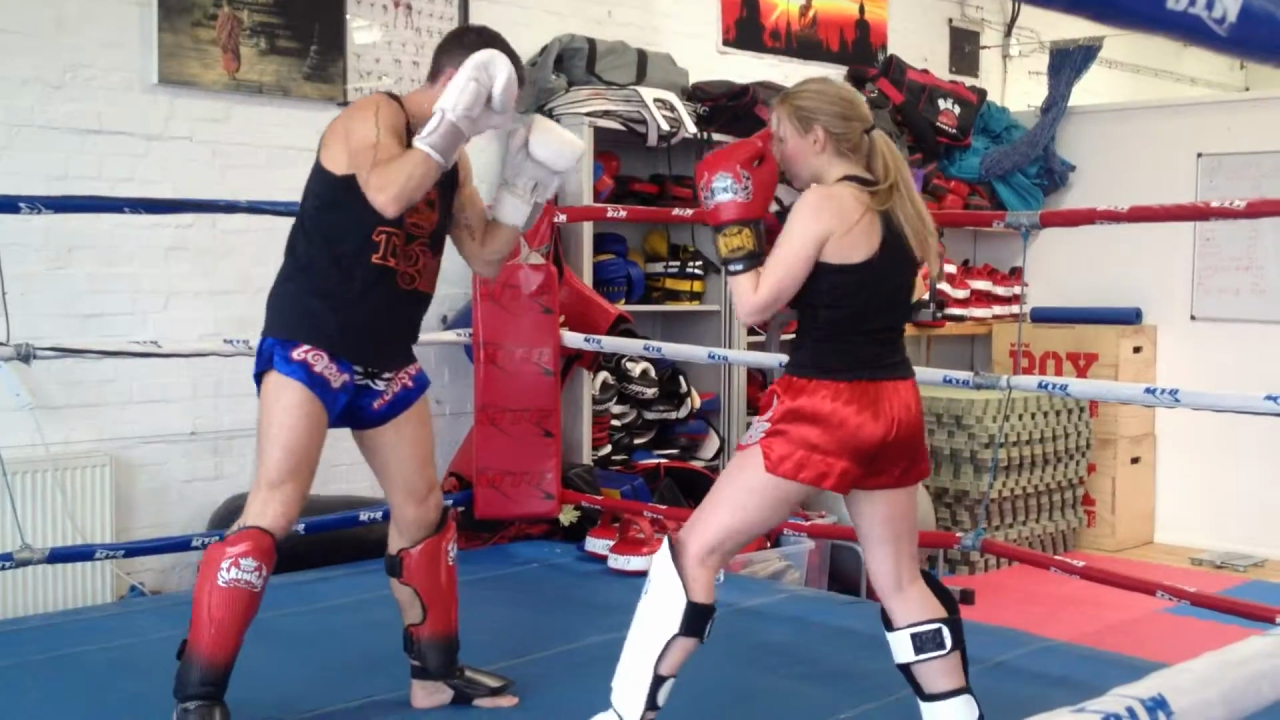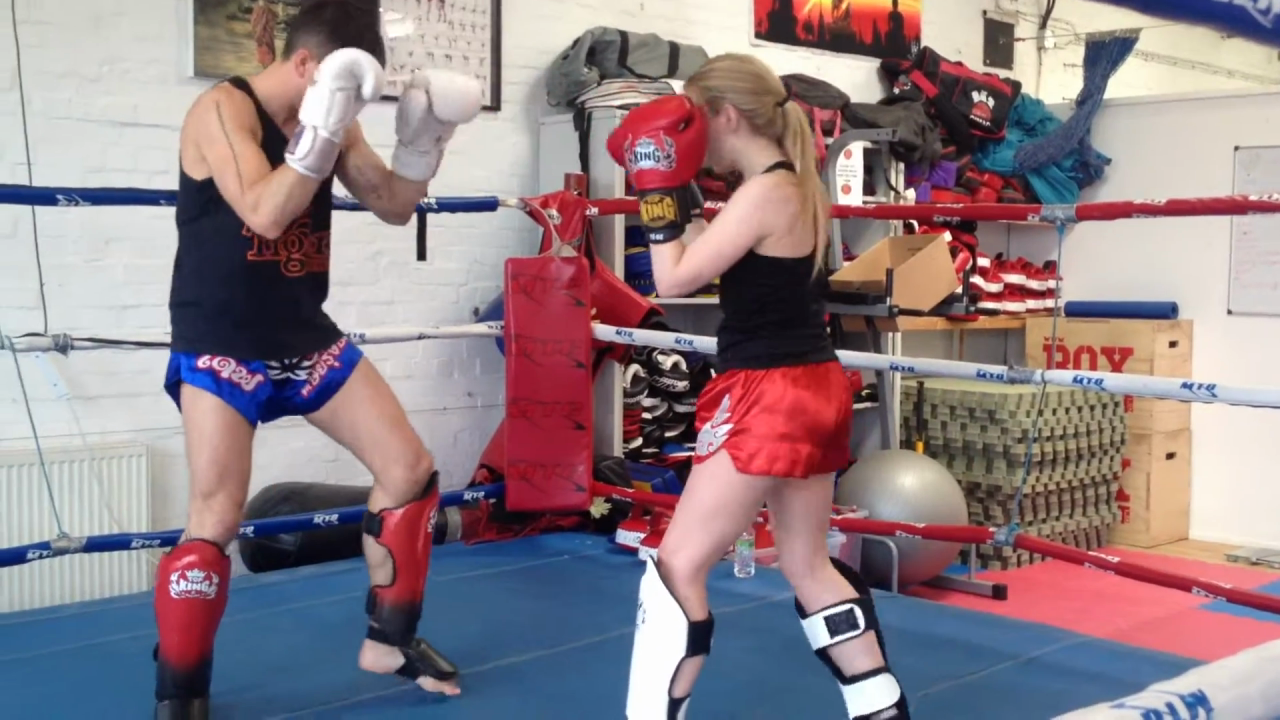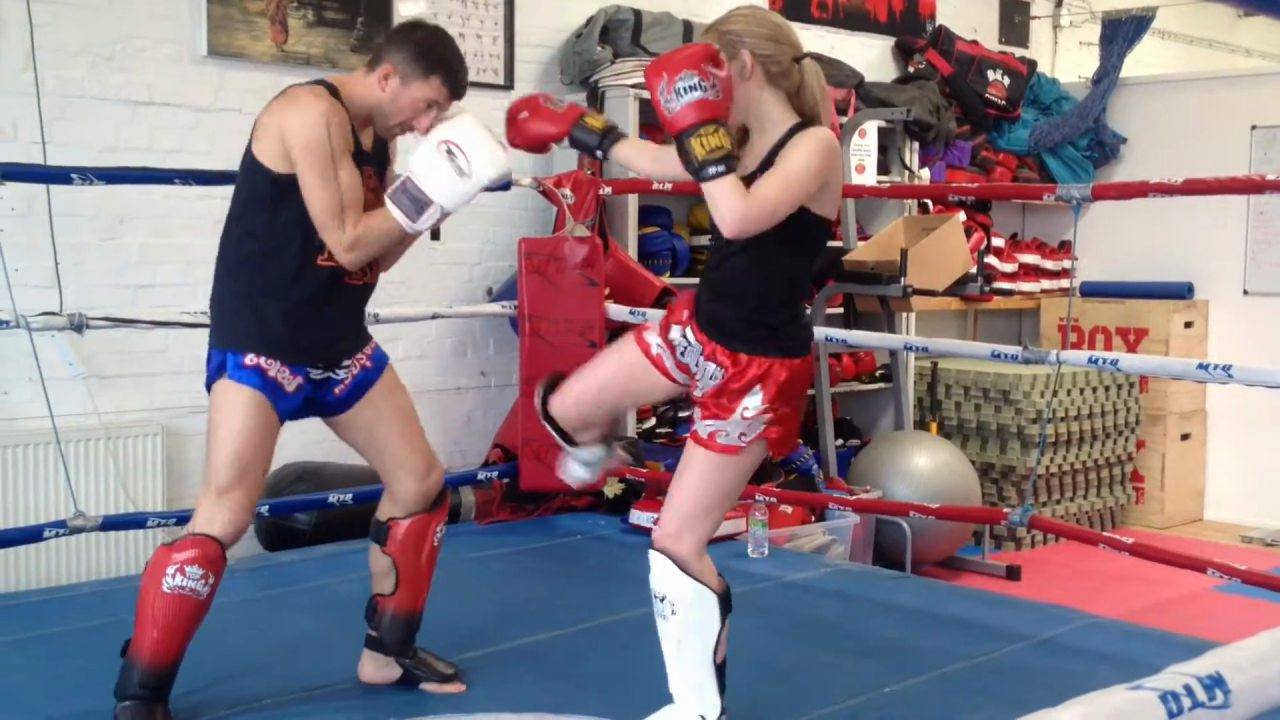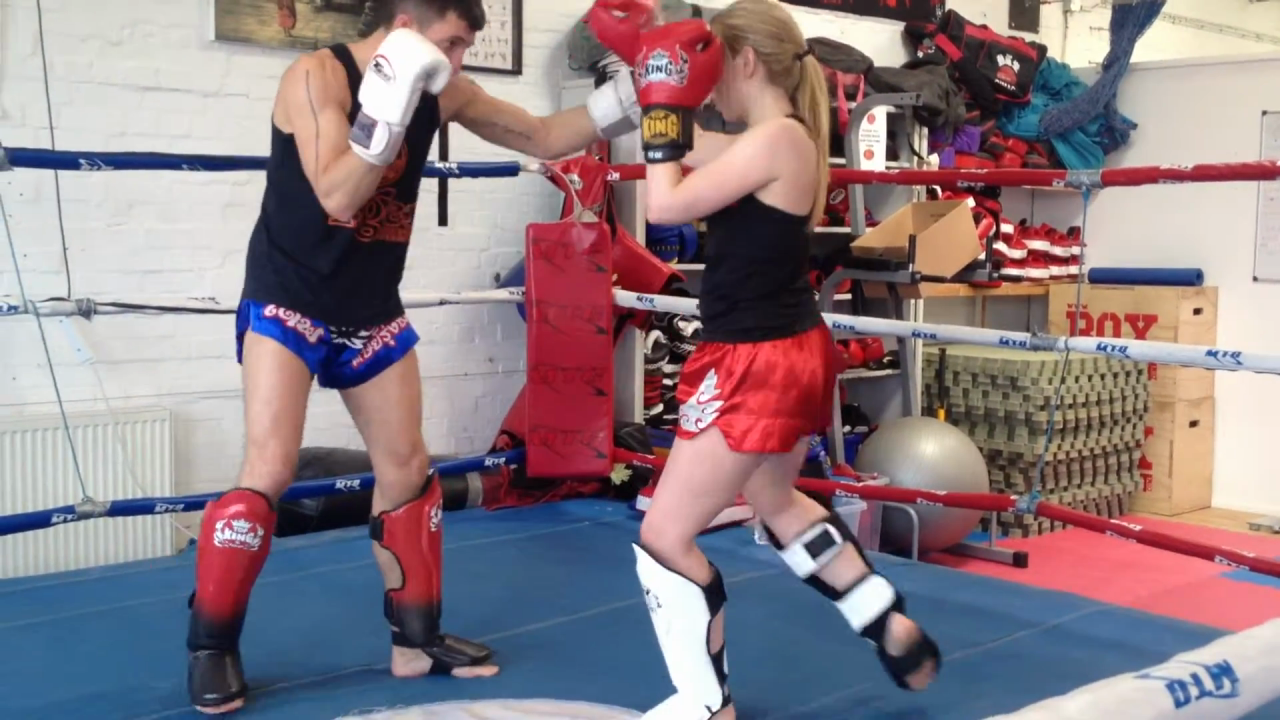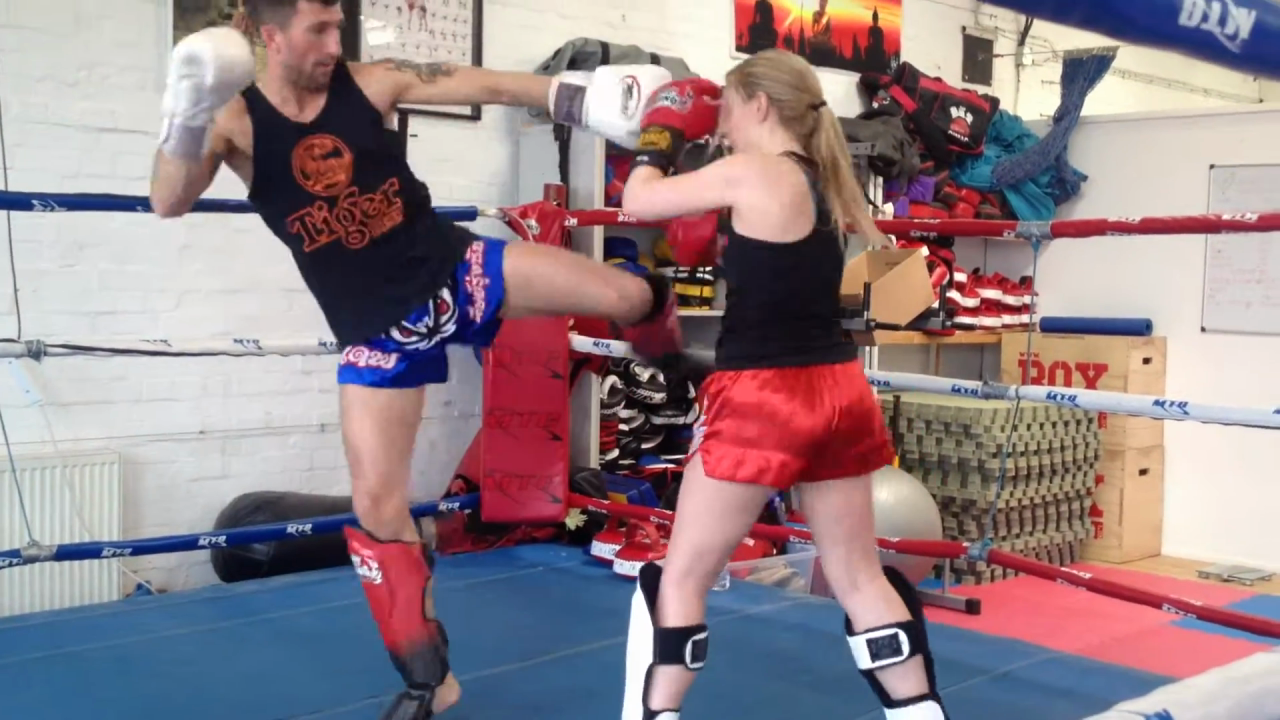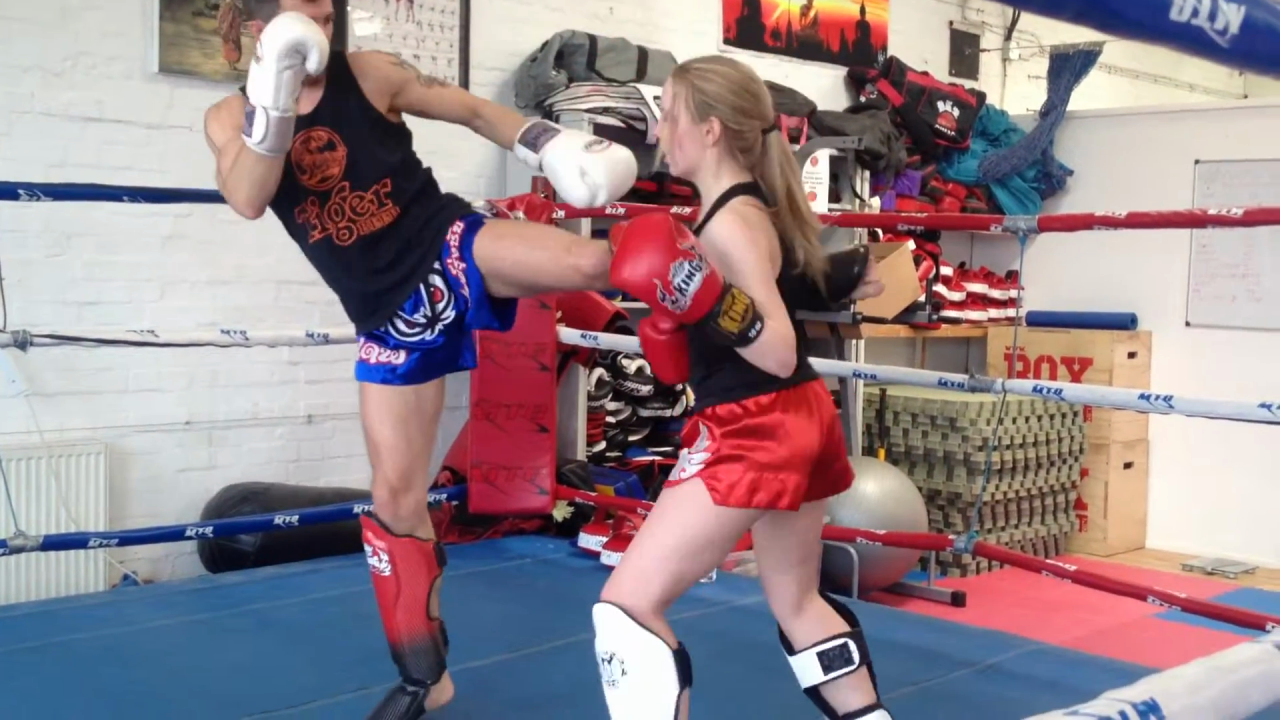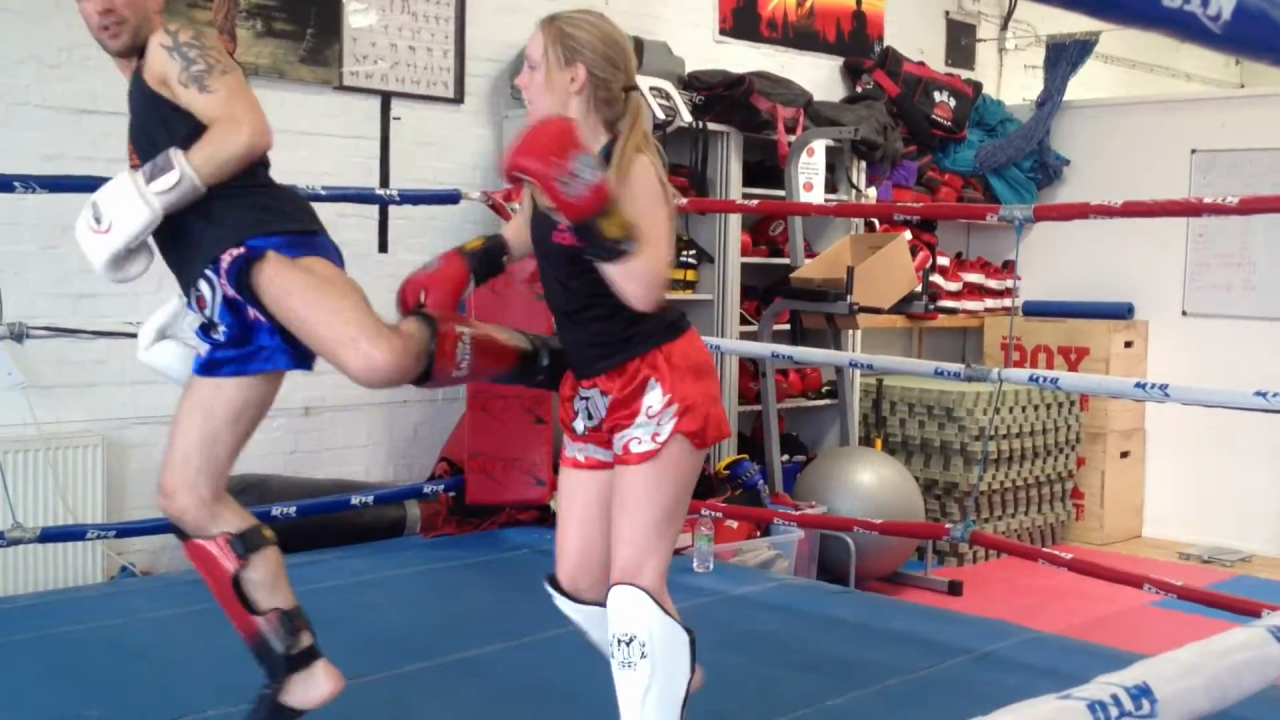
dt=0.7s
person 1, frame 1
left shoulder: (448, 160)
right shoulder: (373, 115)
left elbow: (488, 256)
right elbow: (388, 196)
left wrist: (529, 184)
right wrist: (453, 123)
left hip: (387, 359)
right hip: (310, 345)
left knee: (422, 511)
right knee: (272, 513)
person 1, frame 2
left shoulder: (330, 120)
right shoulder: (222, 109)
left elbow: (393, 206)
right elbow: (265, 215)
left wrist: (423, 137)
right wrist: (321, 128)
left hip: (308, 340)
right hip: (222, 347)
left knee: (409, 469)
right knee: (215, 521)
left ankle: (390, 636)
person 1, frame 3
left shoulder: (372, 134)
right shoulder: (314, 115)
right elbow: (348, 243)
left wrist: (435, 178)
right wrist: (434, 191)
left hip: (339, 344)
right hip: (258, 343)
left knee: (421, 482)
right knee: (223, 518)
left ankle: (387, 648)
person 1, frame 4
left shoulder: (437, 87)
right shoulder: (318, 74)
left elbow: (536, 137)
right elbow: (339, 199)
left wrist: (617, 104)
right wrist: (386, 112)
left hip: (371, 312)
right hip: (289, 301)
left knee: (405, 474)
right knee: (268, 472)
left ankle: (416, 639)
right ankle: (212, 648)
person 1, frame 5
left shoulder: (366, 82)
right shoulder: (230, 122)
left elbow: (480, 84)
right elbow: (168, 200)
left wrist: (585, 92)
right wrist: (184, 119)
left hip: (455, 269)
right hip: (379, 329)
left knee: (628, 296)
right knee: (377, 501)
left ankle: (664, 350)
person 1, frame 6
left shoulder: (369, 73)
right shoulder: (230, 118)
left elbow: (471, 108)
right elbow: (246, 200)
left wrist: (553, 143)
right wrist: (274, 104)
left hip: (452, 247)
right hip: (391, 320)
left knee: (587, 263)
right knee: (394, 495)
person 1, frame 7
right shoulder: (147, 85)
left elbow: (247, 131)
left wrist: (151, 194)
right wrist: (183, 314)
left hip: (264, 241)
right hip: (225, 294)
left knee: (380, 359)
right knee: (186, 489)
left ankle: (525, 353)
right ankle: (298, 662)
person 2, frame 1
left shoulder: (819, 207)
right shoulder: (900, 206)
left elbow: (753, 305)
left wrist: (736, 217)
left hip: (820, 409)
right hip: (891, 405)
left knee: (694, 551)
right knee: (899, 578)
person 2, frame 2
left shoulder: (766, 195)
right shoulder: (792, 184)
left elbow: (673, 280)
right elbow: (713, 237)
left wrist: (658, 185)
right wrist: (674, 185)
left hip: (766, 398)
right hip: (812, 389)
left knee: (679, 564)
right knee: (808, 565)
person 2, frame 3
left shoulder: (814, 151)
right shoulder: (746, 139)
left elbow: (738, 218)
right elbow: (651, 163)
left wrist: (699, 126)
right wrist: (577, 128)
left hip: (764, 375)
right hip: (703, 329)
left knee: (678, 541)
right knee: (565, 404)
right ankle: (587, 459)
person 2, frame 4
left shoulder: (774, 142)
right shoulder: (784, 137)
left elbow: (664, 205)
right elbow: (705, 155)
left wrist: (664, 106)
right wrist: (645, 68)
left hip: (756, 364)
right hip: (780, 349)
left knee: (664, 536)
right knee: (774, 499)
right ankle: (894, 632)
person 2, frame 5
left shoulder: (754, 173)
right shoulder: (822, 182)
left elbow: (640, 199)
left wrist: (659, 137)
right wrist: (713, 242)
left hip: (758, 399)
right hip: (833, 391)
left knee: (678, 578)
right knee: (859, 579)
person 2, frame 6
left shoulder: (736, 222)
right shoulder: (738, 205)
left elbow: (778, 357)
left wrist: (705, 298)
left hip: (754, 432)
right hip: (792, 425)
left knee: (628, 601)
right knee: (794, 601)
person 2, frame 7
left shoulder: (630, 165)
right shoulder: (550, 152)
left elbow: (644, 291)
right elbow: (517, 239)
left wrist: (595, 209)
right wrist: (454, 267)
left hip: (662, 380)
right hip: (598, 390)
left knee: (634, 581)
right knee: (576, 573)
